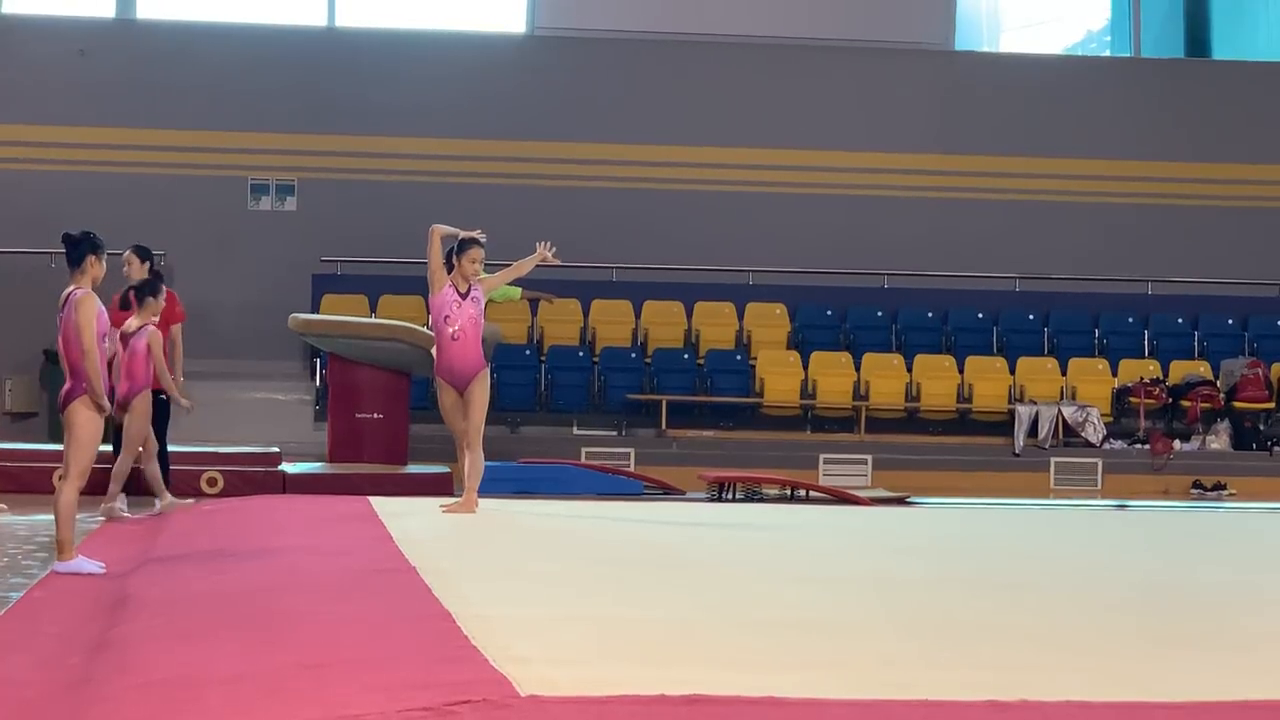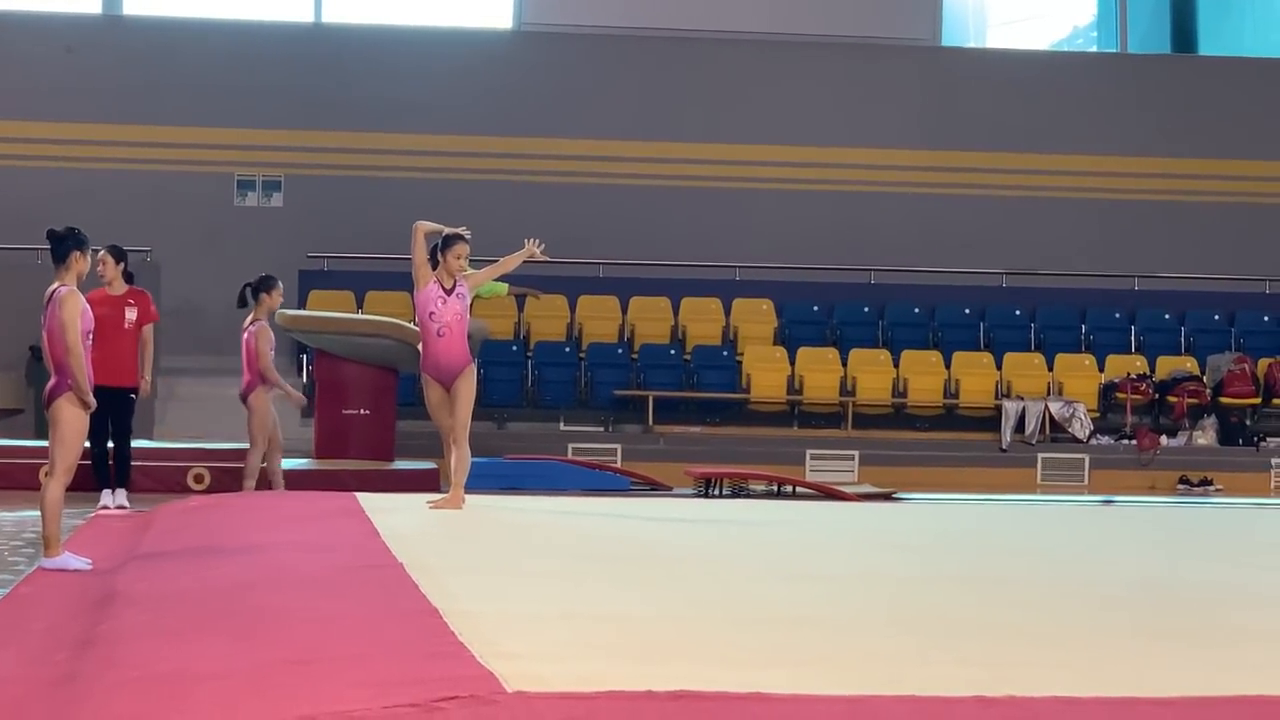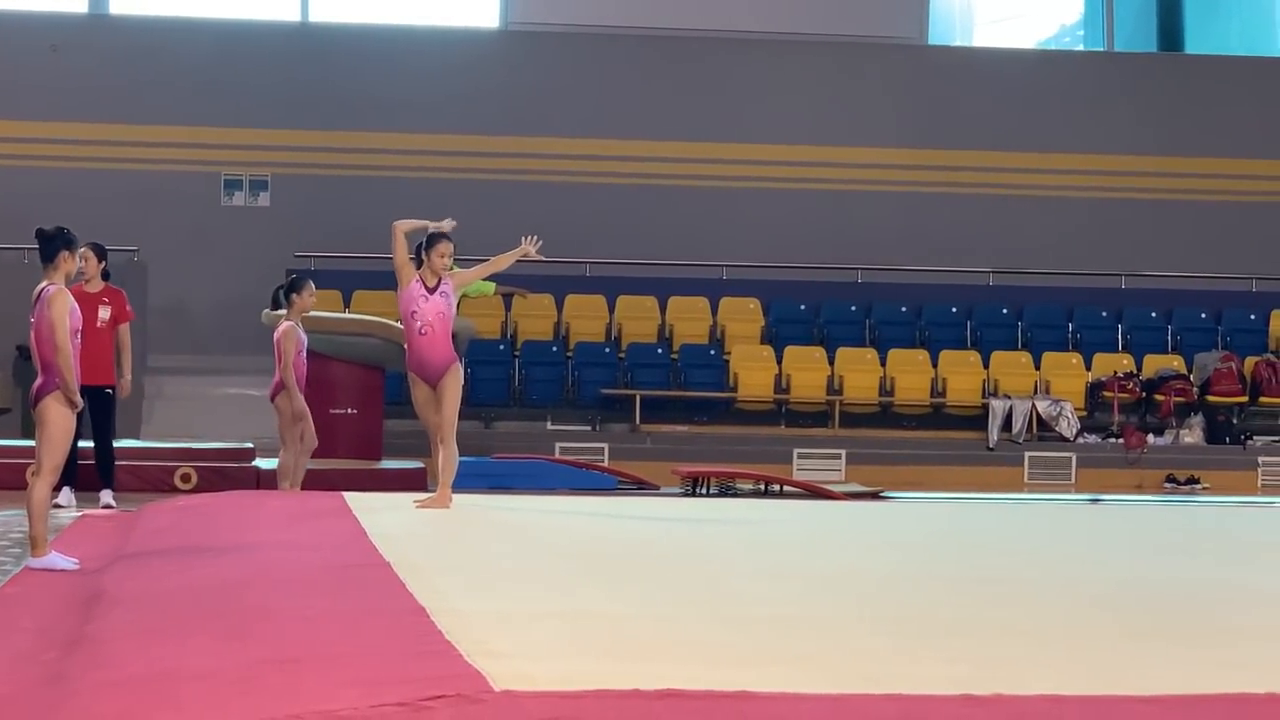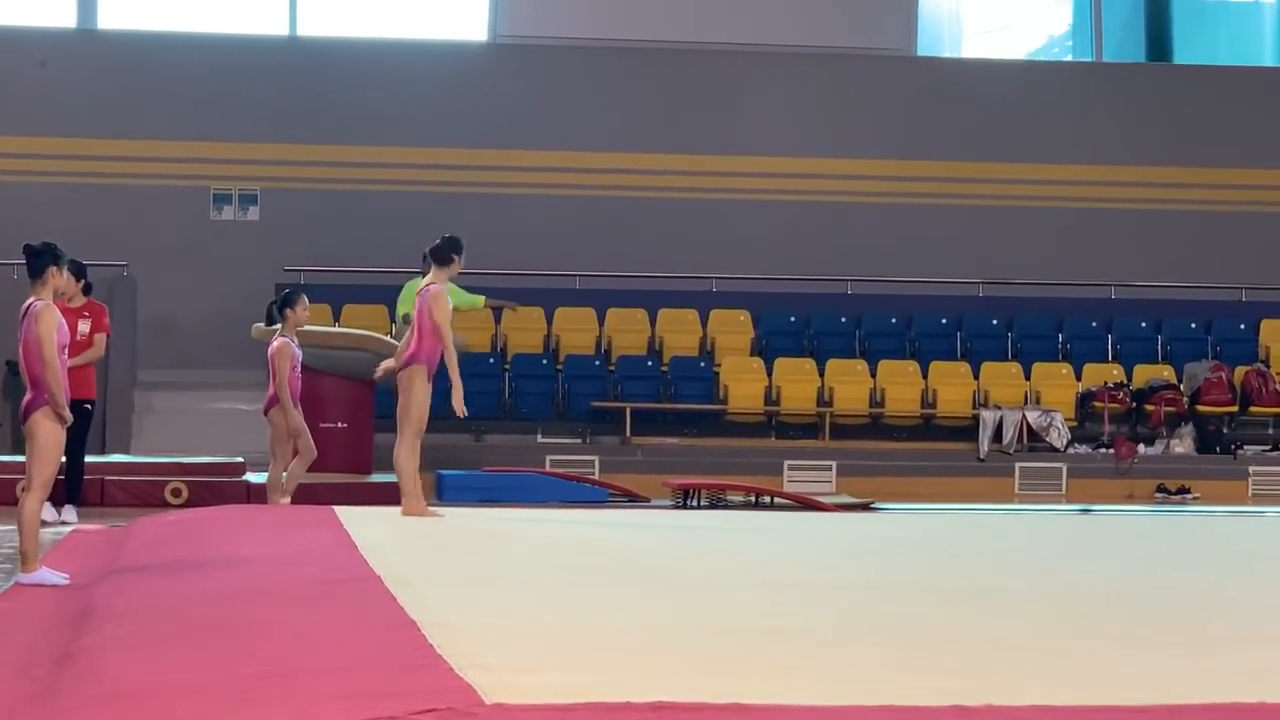
dt=1s
person 1, frame 1
left shoulder: (68, 297)
right shoulder: (86, 298)
left elbow: (66, 349)
right elbow: (89, 351)
right wrist: (101, 398)
left hip: (74, 394)
right hip: (85, 397)
left knee: (71, 479)
right knee: (73, 479)
left ankle: (68, 553)
right ankle: (66, 556)
person 1, frame 2
left shoulder: (53, 294)
right shoulder: (70, 295)
right elbow: (73, 349)
right wrist: (86, 394)
left hip: (60, 391)
right hip: (70, 394)
left knee: (58, 475)
right knee: (59, 476)
left ankle: (55, 549)
right ankle: (52, 552)
person 1, frame 3
left shoulder: (41, 292)
right shoulder: (59, 294)
left elbow: (38, 343)
right elbow: (62, 348)
right wrist: (73, 393)
left hip: (46, 389)
right hip: (57, 393)
left knee: (44, 475)
right knee: (46, 475)
left ankle: (41, 549)
right ankle: (39, 552)
person 1, frame 4
left shoulder: (29, 308)
right shoulder: (46, 310)
left elbow: (26, 360)
right elbow: (50, 363)
right wrist: (62, 408)
left hip: (35, 405)
right hip: (46, 408)
left knee: (34, 490)
right knee: (37, 490)
left ankle: (31, 564)
right ankle: (29, 567)
person 2, frame 1
left shoulder: (481, 287)
right shoulder: (439, 282)
left elbow: (515, 271)
right elbow: (435, 232)
left wrist: (539, 256)
right wrist: (462, 234)
left hip: (476, 373)
right hip: (446, 375)
left knee: (473, 439)
right knee: (460, 440)
left ankle: (469, 498)
right ankle: (467, 495)
person 2, frame 2
left shoulder: (467, 283)
right shoulder: (424, 279)
left elbow: (501, 267)
right elbow: (419, 228)
left wrist: (527, 253)
right wrist: (447, 230)
left hip: (462, 368)
right hip: (432, 371)
left knee: (459, 435)
right knee: (447, 437)
left ankle: (456, 494)
right ankle: (453, 491)
person 2, frame 3
left shoulder: (452, 282)
right shoulder: (407, 278)
left elbow: (491, 266)
right elbow: (398, 228)
left wrist: (521, 251)
right wrist: (430, 225)
left hip: (447, 367)
right hip: (418, 370)
left knee: (446, 435)
right knee: (434, 435)
left ankle: (444, 493)
right ankle: (440, 491)
person 2, frame 4
left shoulder: (425, 287)
right shoulder: (438, 293)
right elbow: (447, 343)
left wrist: (395, 359)
right wrist: (457, 386)
left hip: (410, 364)
right hip: (418, 368)
left knee: (412, 435)
right knee: (407, 437)
left ankle: (414, 499)
right ankle: (411, 502)
person 3, frame 1
left shoulder: (167, 298)
right shoulder: (119, 300)
left elbow: (176, 340)
left wrist: (178, 376)
left hip: (156, 382)
left knee: (157, 442)
right knee: (121, 440)
left ankle: (161, 497)
right ankle: (120, 496)
person 3, frame 2
left shoulder: (141, 298)
right shoulder: (92, 299)
left elbow: (147, 340)
left wrist: (146, 376)
left hip: (127, 381)
right hip: (96, 380)
left knee: (122, 438)
right knee: (97, 438)
left ankle: (120, 491)
right ankle: (105, 491)
person 3, frame 3
left shoulder: (116, 296)
right shoulder: (69, 295)
left elbow: (124, 339)
left wrist: (126, 375)
left hip: (103, 379)
left knee: (103, 436)
right knee: (69, 435)
left ankle: (107, 491)
right ankle: (67, 489)
person 3, frame 4
left shoulder: (97, 310)
left elbow: (99, 350)
left wrist: (66, 363)
left hip: (82, 393)
left knee: (75, 451)
left ankle: (70, 506)
right ankle: (46, 503)
person 4, frame 1
left shoulder: (125, 328)
right shoulder: (152, 333)
left elbow: (118, 366)
right elbow: (161, 372)
left wrist: (118, 401)
right wrist: (178, 398)
left hip: (124, 393)
right hip: (139, 395)
left knee: (151, 448)
right knee: (129, 452)
left ankle: (165, 499)
right ankle: (110, 503)
person 4, frame 2
left shoulder: (250, 323)
right shoulder: (262, 328)
right elbow: (266, 367)
right wrist: (290, 391)
left hip: (255, 389)
right hip: (258, 391)
left knee: (276, 444)
right knee: (258, 446)
left ankle: (279, 493)
person 4, frame 3
left shoulder: (295, 326)
right shoulder: (289, 328)
right elbow: (286, 367)
right wrist: (296, 399)
left hip: (293, 393)
right hip: (286, 393)
left knee: (309, 443)
right knee: (290, 447)
left ankle: (294, 491)
person 4, frame 4
left shoulder: (291, 340)
right shoulder: (283, 344)
right elbow: (281, 383)
left wrist: (296, 410)
right wrist: (291, 416)
left hip: (288, 405)
right hip: (280, 407)
left knee: (308, 453)
right knee: (280, 461)
left ankle: (284, 498)
right ankle: (274, 507)
